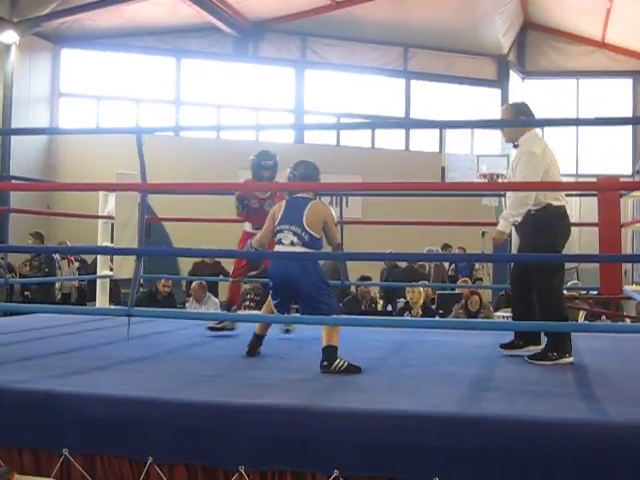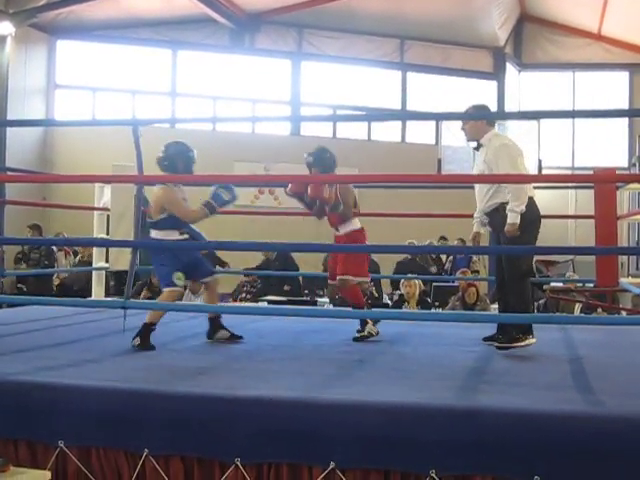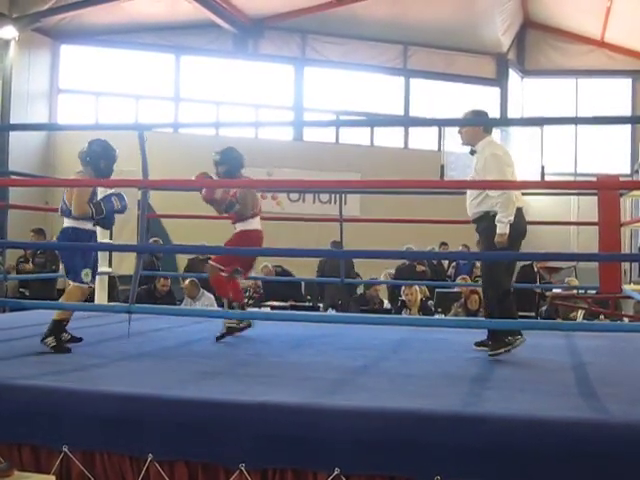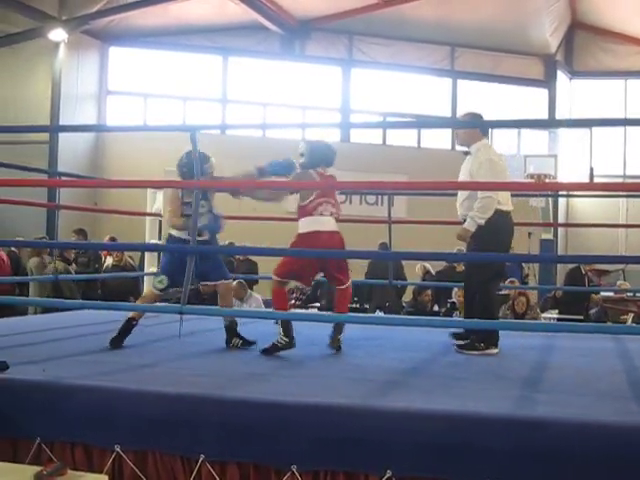
dt=1s
person 1, frame 1
left shoulder: (532, 150)
right shoulder: (527, 148)
left elbow: (523, 194)
left wrist: (503, 226)
right wrist: (511, 225)
left hip: (545, 223)
right hip: (537, 223)
left knee: (547, 285)
right knee: (521, 280)
left ankle: (560, 348)
right ankle: (527, 337)
person 1, frame 2
left shoulder: (501, 146)
right shoulder: (483, 151)
left elbow: (517, 183)
right elbow: (486, 194)
left wrist: (514, 218)
right wrist: (477, 225)
left hip: (515, 218)
right hip: (501, 219)
left knee: (516, 272)
right knee: (504, 276)
left ankle: (522, 330)
right ankle: (507, 330)
person 1, frame 3
left shoulder: (492, 153)
right shoulder: (483, 154)
left elbow: (504, 193)
left wrist: (503, 229)
right wrist: (485, 231)
left hip: (500, 226)
right hip: (492, 225)
left knee: (495, 280)
right knee: (493, 281)
left ankle: (510, 333)
right ankle: (498, 337)
person 1, frame 4
left shoulder: (486, 156)
right shoulder: (473, 157)
left elbow: (489, 197)
left wrist: (469, 225)
right wrist: (471, 225)
left hip: (491, 225)
right hip: (482, 226)
left knee: (484, 282)
right knee: (472, 280)
left ankle: (486, 340)
right ankle: (473, 331)
person 2, frame 1
left shoulder: (279, 207)
right shoulder: (322, 209)
left elbow: (262, 240)
right elbow: (335, 242)
left wrist: (251, 245)
right wrist: (329, 225)
left hip: (278, 266)
right hip: (305, 268)
left knee: (274, 302)
right knee: (330, 314)
left ankle: (254, 345)
right ankle: (329, 358)
person 2, frame 2
left shoulder: (175, 189)
right shoulder: (164, 191)
right elbow: (189, 216)
left wrist: (191, 233)
right wrist: (215, 202)
left hip: (182, 246)
right hip: (166, 249)
left knee: (209, 281)
right knee: (173, 292)
left ankle: (216, 329)
right ankle: (142, 335)
person 2, frame 3
left shoulder: (85, 179)
right shoulder: (83, 179)
right elbow: (78, 211)
left wrist: (100, 218)
right wrist: (103, 207)
left hip: (82, 238)
right hip: (76, 238)
left knee: (82, 287)
right knee: (80, 286)
left ankle: (59, 330)
right ankle: (52, 333)
person 2, frame 4
left shoulder: (206, 187)
right shoulder: (176, 192)
right elbow: (174, 222)
right wrist: (195, 224)
left hip: (204, 245)
right hip: (179, 245)
left knee: (225, 286)
right knee: (157, 289)
left ankle: (232, 334)
right ankle: (125, 330)
person 3, frame 1
left shoulder: (278, 190)
right elbow: (240, 214)
right wrist: (241, 202)
right hip: (250, 236)
right knee: (236, 277)
right ankle: (228, 318)
person 3, frame 2
left shoulder: (342, 185)
right shoulder: (323, 187)
left elbow: (347, 213)
right elbow: (319, 214)
left wrist: (327, 200)
right wrist: (303, 197)
left hip: (353, 237)
right hip: (340, 237)
left knee: (346, 281)
right knee: (335, 286)
left ankle: (369, 323)
right ankle: (367, 316)
person 3, frame 3
left shoulder: (244, 185)
right shoulder: (235, 186)
left elbow: (245, 212)
right elbow: (223, 210)
left wrist: (223, 199)
right wrist: (211, 195)
left hip: (248, 234)
right hip: (246, 235)
left knee: (214, 269)
right knee: (230, 275)
left ankle: (231, 318)
right ankle: (240, 317)
person 3, frame 4
left shoulder: (305, 176)
right shoulder: (331, 179)
left elbow: (275, 195)
left wrist: (244, 190)
left hip: (309, 239)
right hip: (333, 238)
left knee: (278, 283)
right knee: (343, 285)
left ankle: (286, 336)
right ankle: (336, 335)
